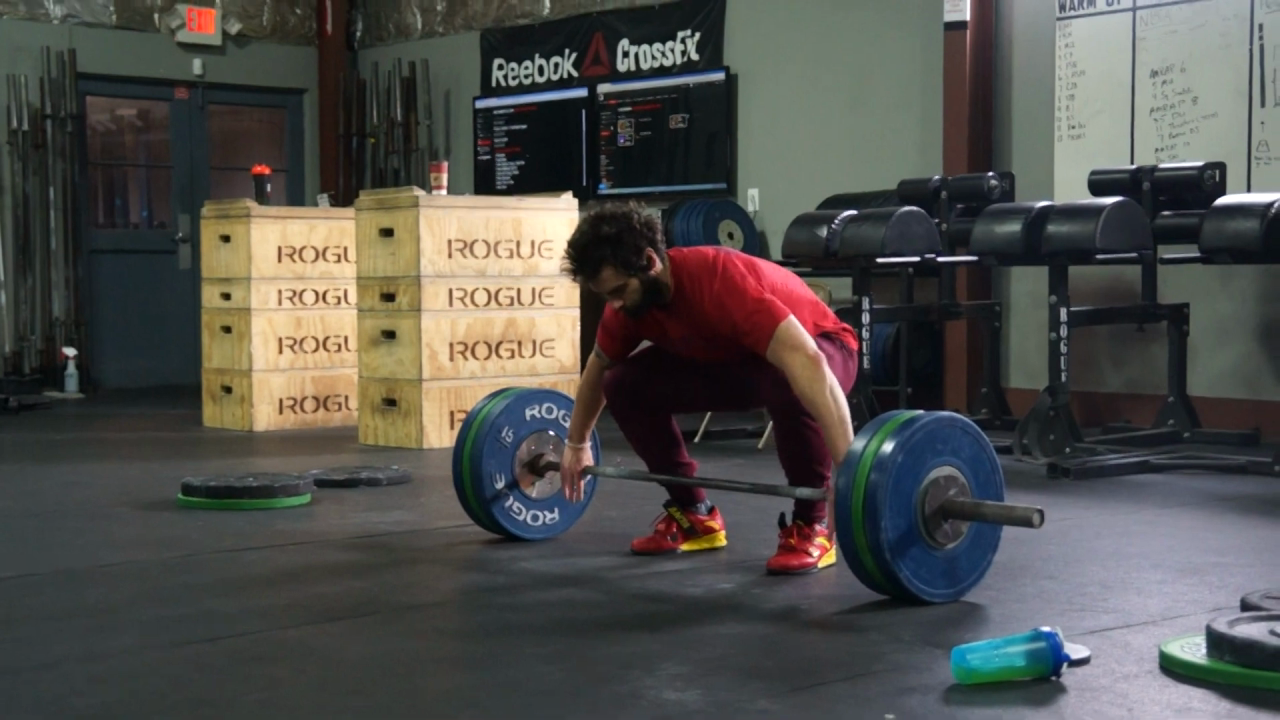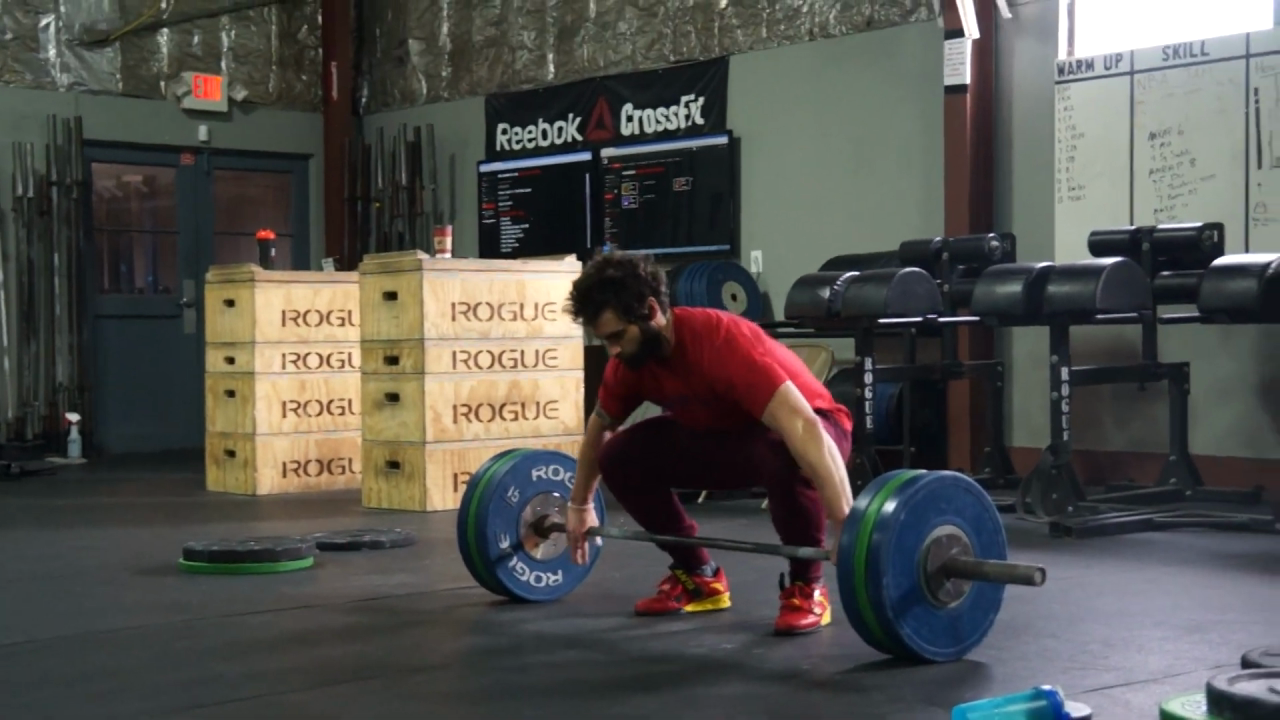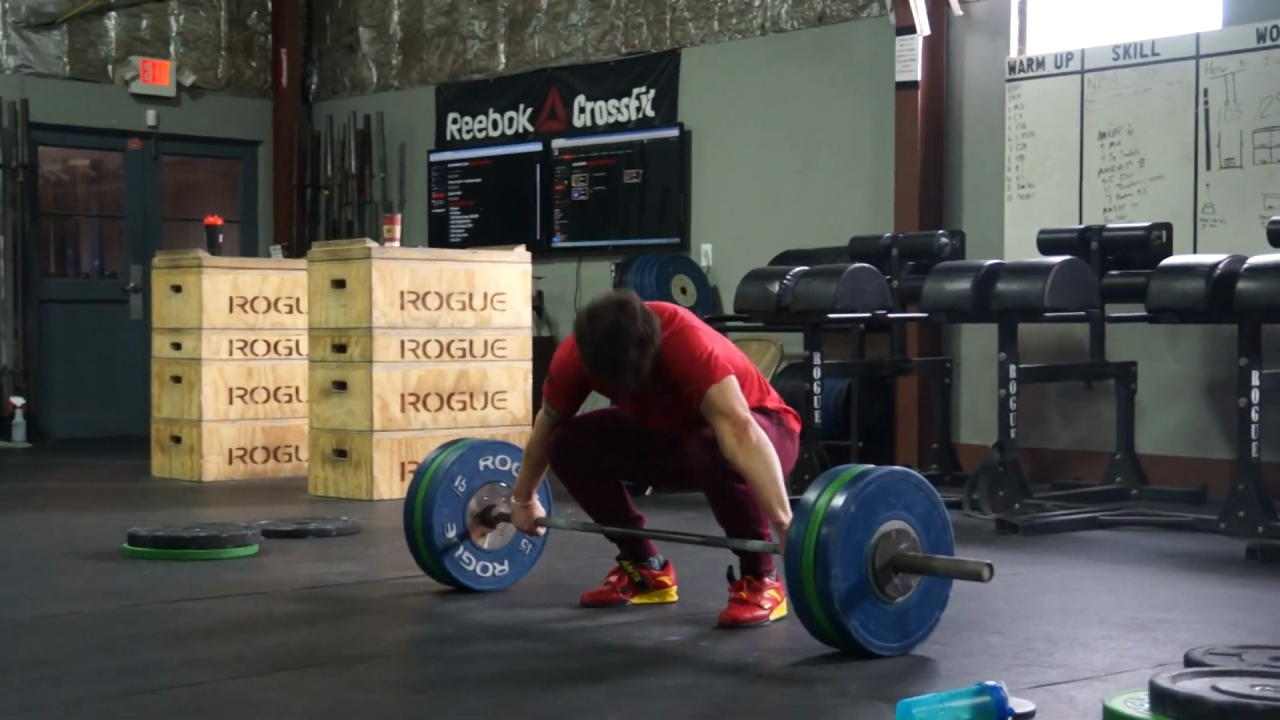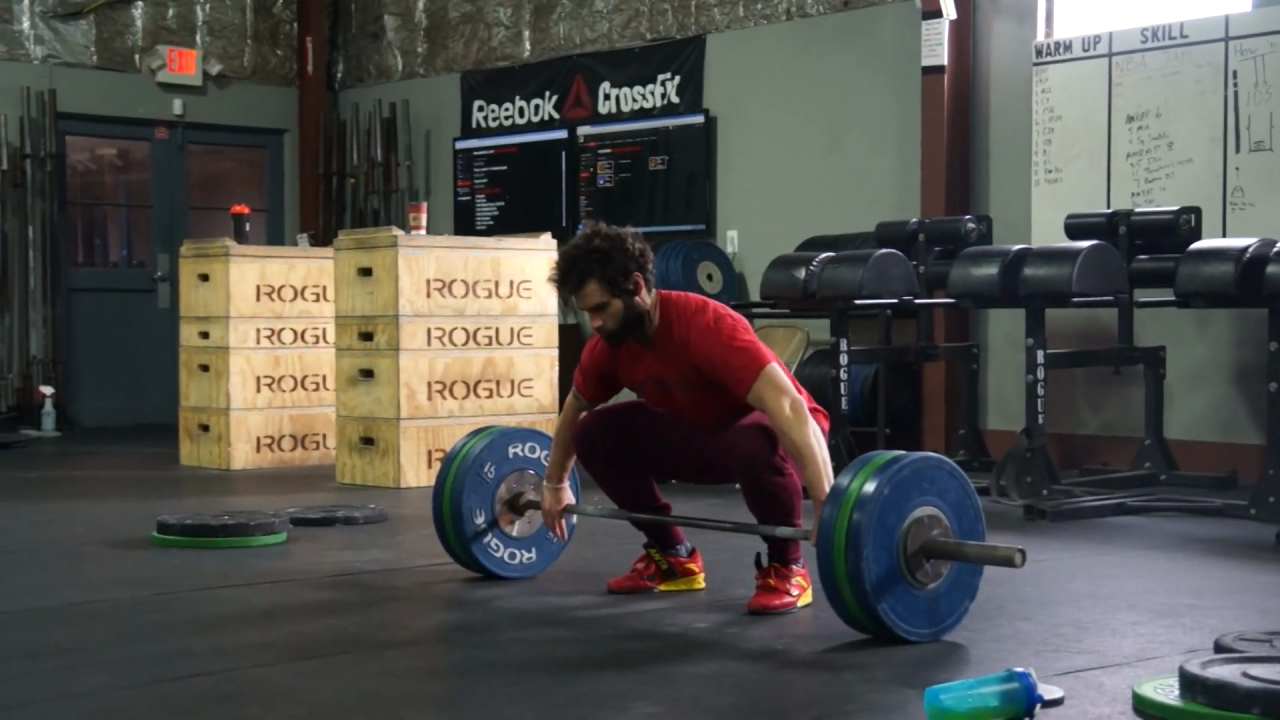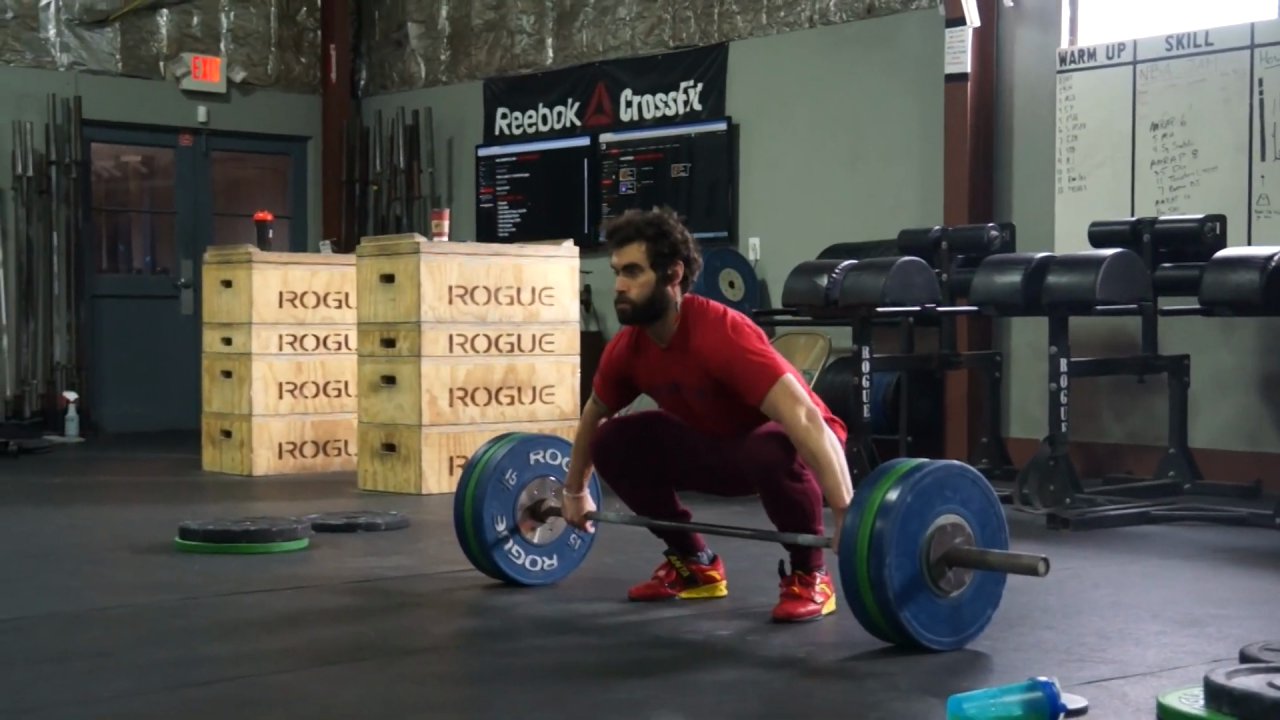
dt=1s
person 1, frame 1
left shoulder: (719, 281)
right shoulder: (629, 298)
left elbow: (805, 364)
right elbow: (598, 368)
right wrist: (576, 445)
left hip: (816, 346)
left knee: (791, 392)
right knee: (624, 385)
left ankle: (809, 528)
right ankle: (693, 513)
person 1, frame 2
left shoulder: (720, 343)
right shoulder: (628, 359)
left elbow: (801, 427)
right elbow: (599, 429)
right wrist: (579, 506)
left hip: (815, 427)
left knee: (785, 456)
right knee: (619, 457)
left ankle: (807, 587)
right ankle: (697, 575)
person 1, frame 3
left shoulder: (681, 337)
right shoulder: (574, 356)
left elbow: (737, 431)
right elbow: (547, 423)
left wrist: (788, 528)
right wrist: (523, 500)
left hip: (760, 427)
left knee: (718, 453)
right knee: (567, 445)
left ankle: (761, 580)
right ankle: (645, 567)
person 1, frame 4
left shoulder: (707, 327)
right shoulder: (608, 346)
left elbow: (788, 408)
right elbow: (575, 410)
left wrist: (828, 507)
right wrist: (555, 485)
left hip: (780, 428)
right hip: (703, 432)
left knee: (757, 446)
right knee: (595, 435)
left ankle: (787, 568)
right ankle: (672, 556)
person 1, frame 5
left shoulder: (721, 335)
right shoulder: (627, 347)
left elbow: (803, 418)
right elbow: (595, 413)
left wrist: (848, 515)
right wrist: (575, 493)
left hip: (794, 442)
right hip: (719, 444)
left knee: (772, 452)
right knee: (612, 443)
left ankle: (809, 576)
right ankle: (693, 563)
